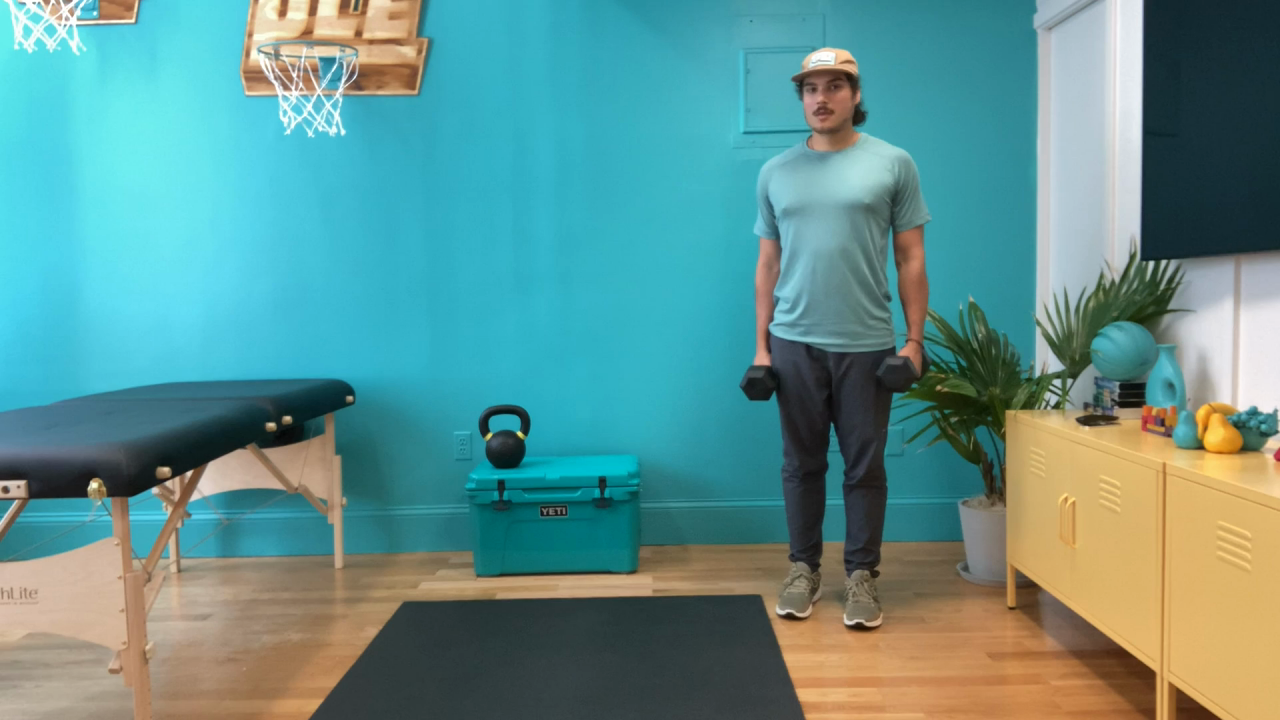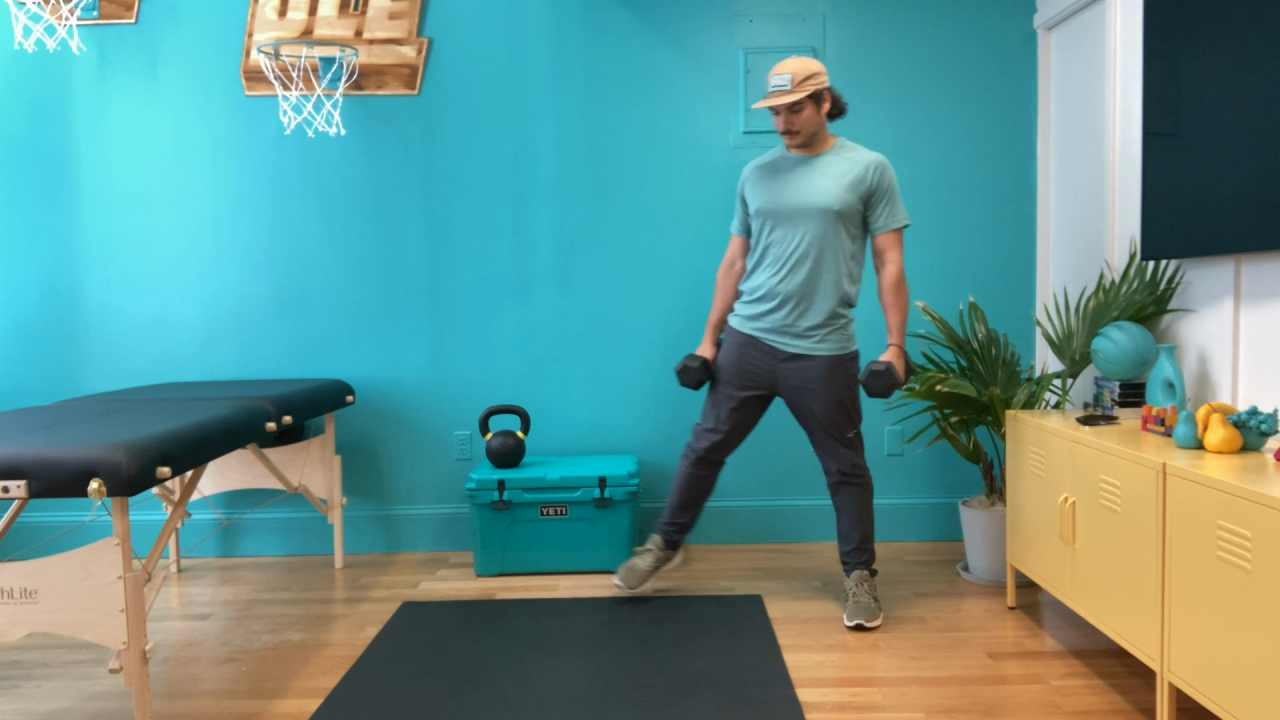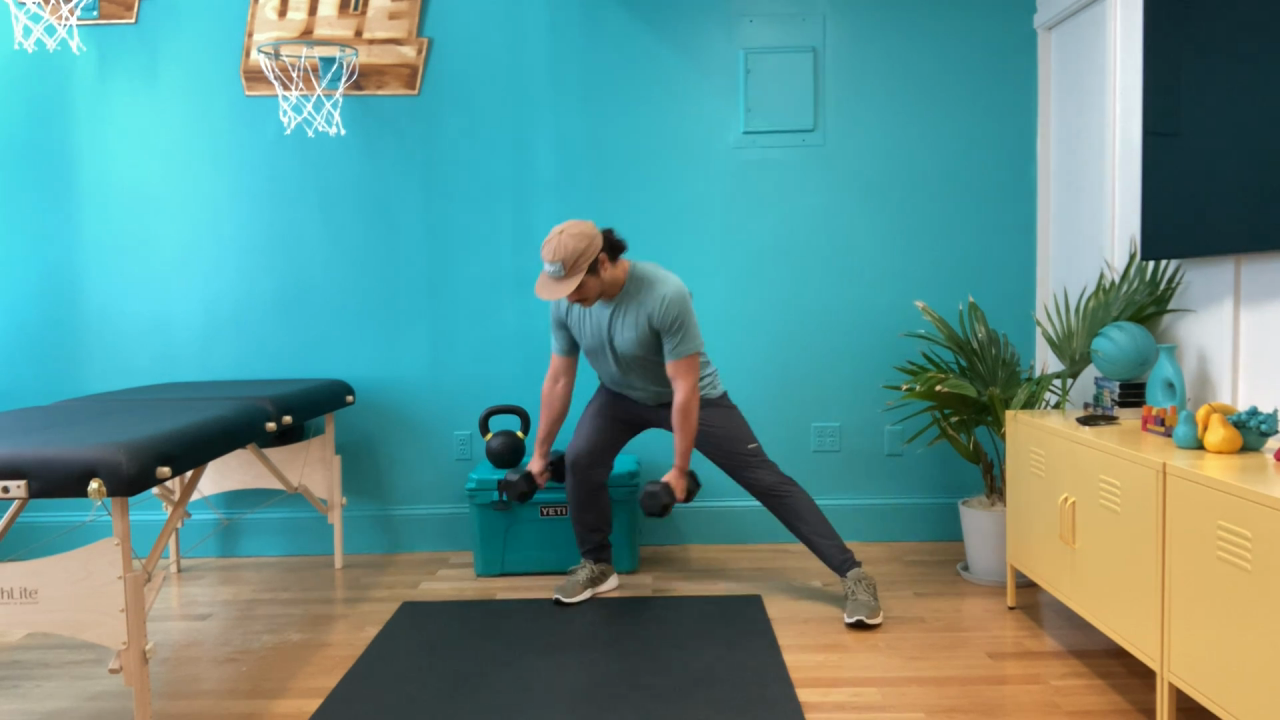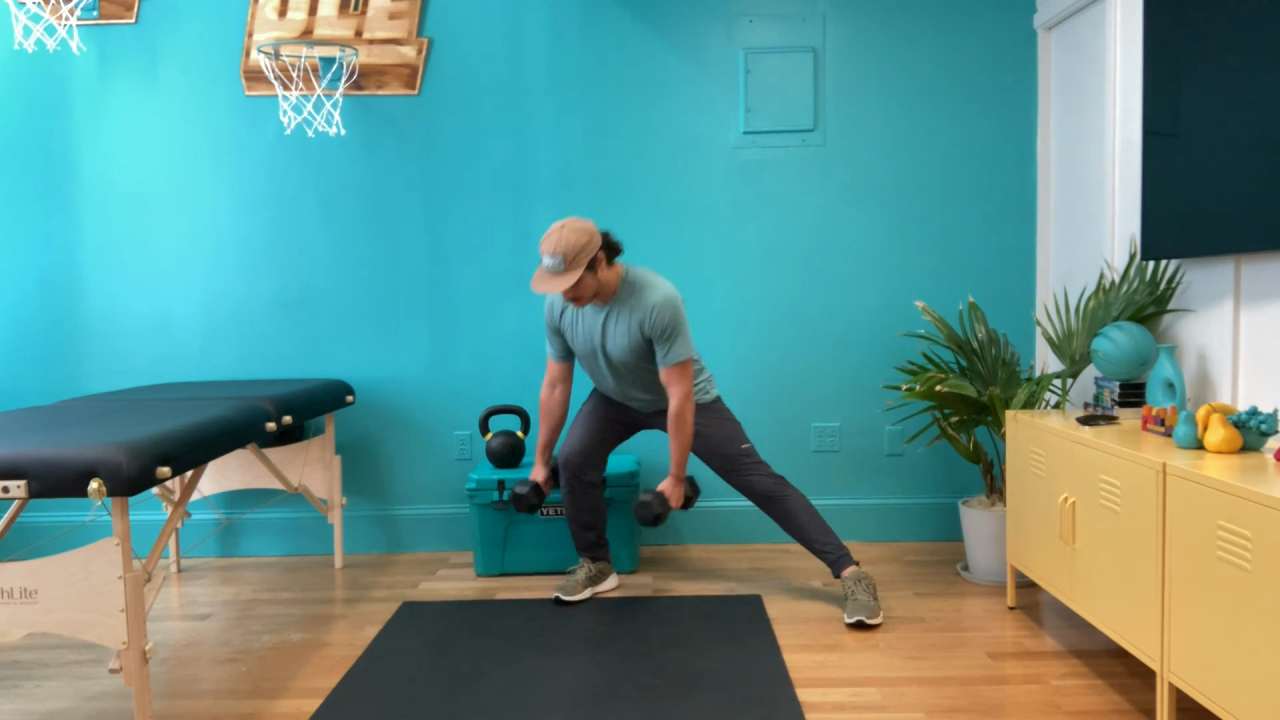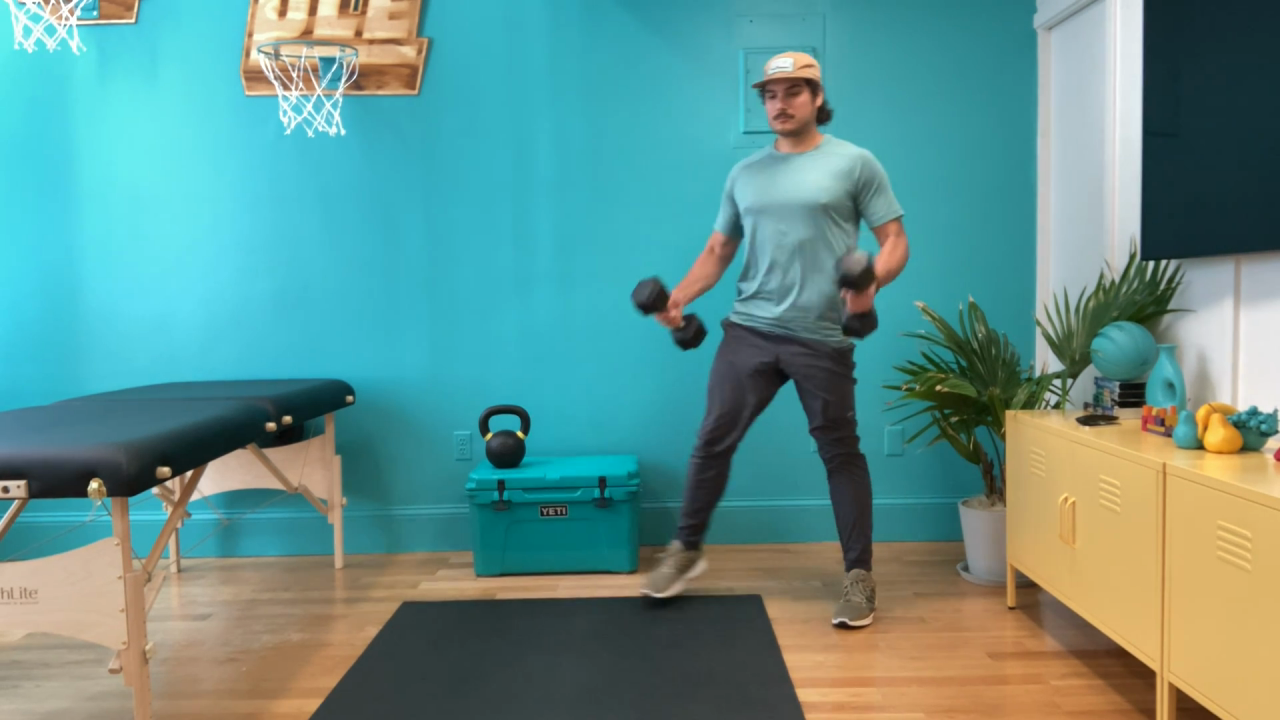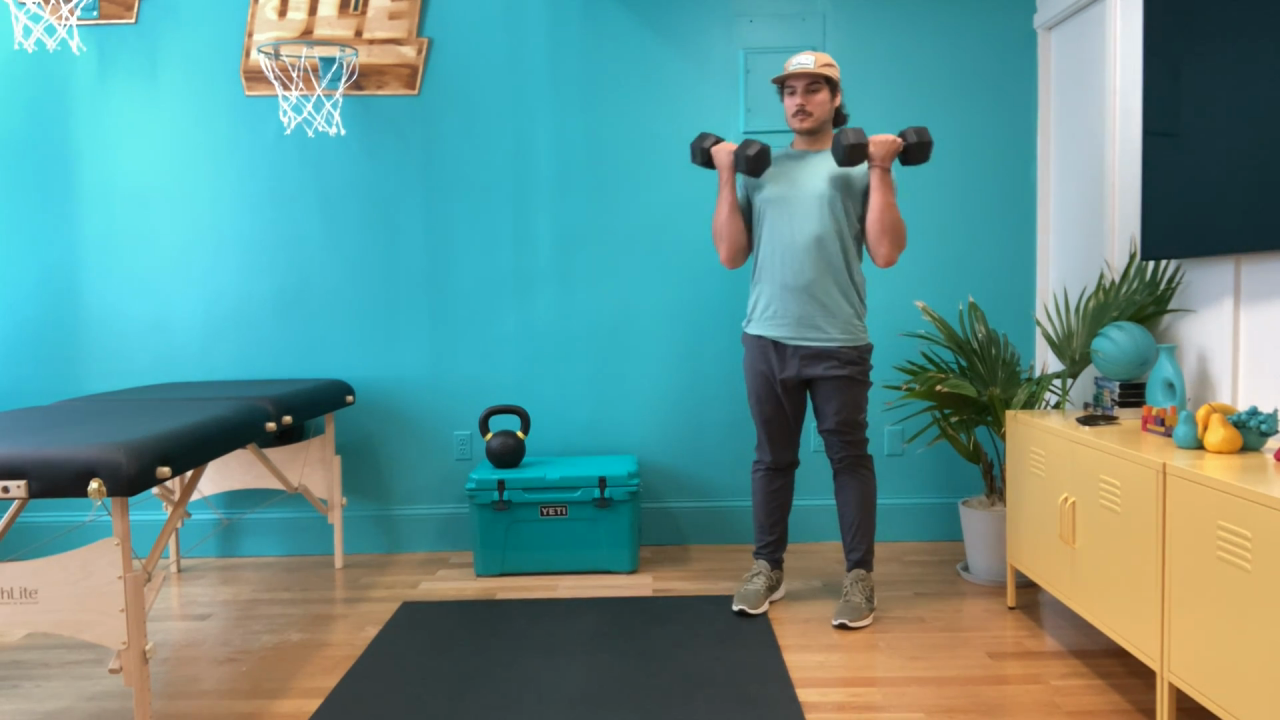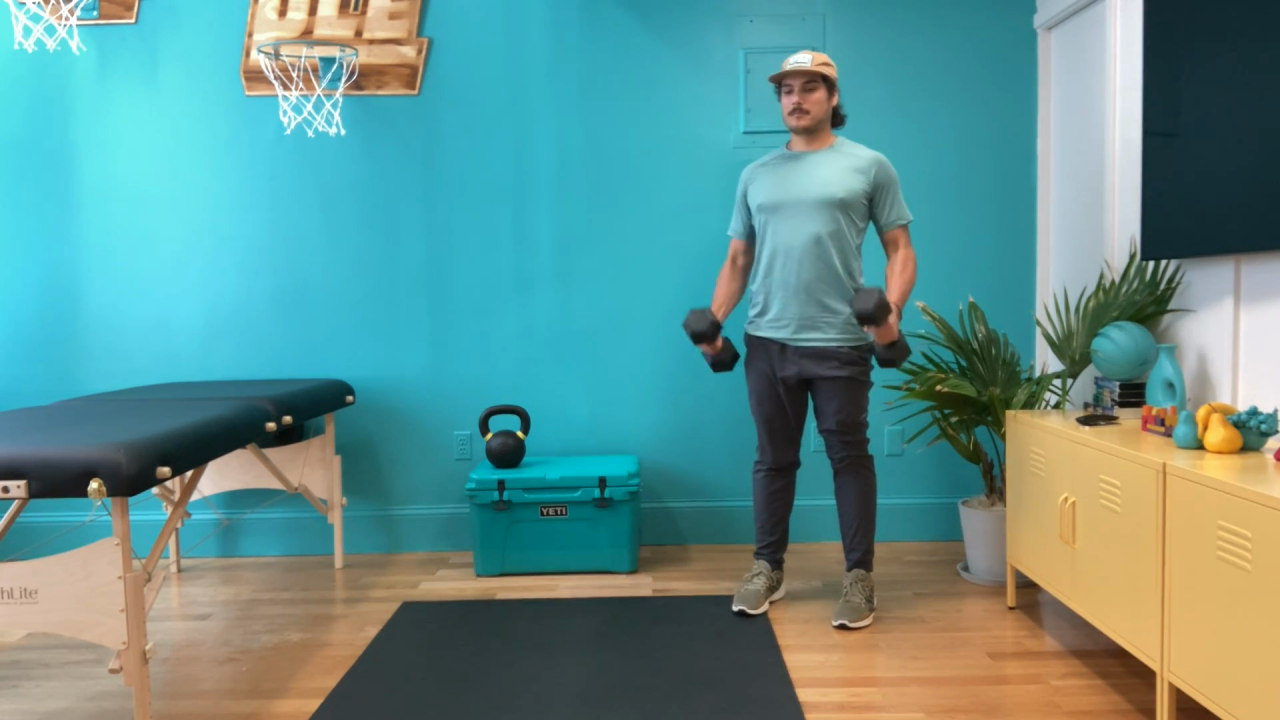
dt=0.7s
person 1, frame 1
left shoulder: (892, 164)
right shoulder: (776, 172)
left elbow: (910, 260)
right elbow: (768, 265)
left wrist: (915, 339)
right wrist: (762, 345)
left hip: (867, 346)
right hip: (795, 345)
left knee: (864, 464)
right knee: (802, 463)
left ankle: (861, 573)
right ankle: (804, 568)
person 1, frame 2
left shoulder: (868, 169)
right shoulder: (757, 173)
left elbow: (890, 263)
right elbow: (735, 260)
left wrist: (895, 344)
right wrist: (710, 337)
left hip: (824, 352)
right hip: (749, 342)
left knee: (845, 468)
right knee: (706, 447)
left ankle: (859, 575)
right ankle: (665, 543)
person 1, frame 3
left shoulder: (665, 294)
right shoulder: (564, 305)
left elbow: (686, 389)
right elbow: (558, 379)
left wrist: (680, 468)
right wrist: (540, 452)
left hip: (695, 394)
right hip: (622, 394)
left knee: (765, 478)
right knee: (581, 459)
left ankle: (853, 575)
right ankle: (597, 565)
person 1, frame 4
left shoulder: (657, 300)
right shoulder: (557, 308)
left elbow: (679, 396)
right elbow: (555, 386)
left wrist: (676, 477)
right wrist: (540, 460)
left hip: (688, 396)
right hip: (615, 399)
left knee: (759, 481)
right knee: (574, 461)
left ankle: (850, 572)
right ankle: (595, 564)
person 1, frame 5
left shoulder: (856, 164)
right shoulder: (745, 172)
left elbow: (896, 243)
right elbow: (718, 250)
left wrist: (872, 281)
right wrist: (682, 294)
left hip: (822, 339)
right hip: (748, 331)
left knee: (840, 452)
right knee: (713, 440)
left ankle: (859, 575)
right ankle: (686, 549)
person 1, frame 6
left shoulder: (863, 167)
right shoulder: (758, 170)
left elbow: (886, 253)
right elbow: (730, 255)
left wrist: (881, 171)
right wrist: (725, 178)
left hip: (839, 342)
right hip: (767, 339)
left knee: (849, 457)
right knee: (773, 458)
left ankle: (859, 576)
right ankle: (767, 568)
person 1, frame 7
left shoulder: (869, 166)
right shoulder: (756, 174)
left elbow: (900, 249)
right elbow: (738, 258)
left wrist: (891, 309)
right wrist: (714, 318)
left hip: (841, 343)
right hip: (768, 342)
left knee: (849, 456)
right knee: (773, 458)
left ankle: (859, 576)
right ankle: (768, 568)
